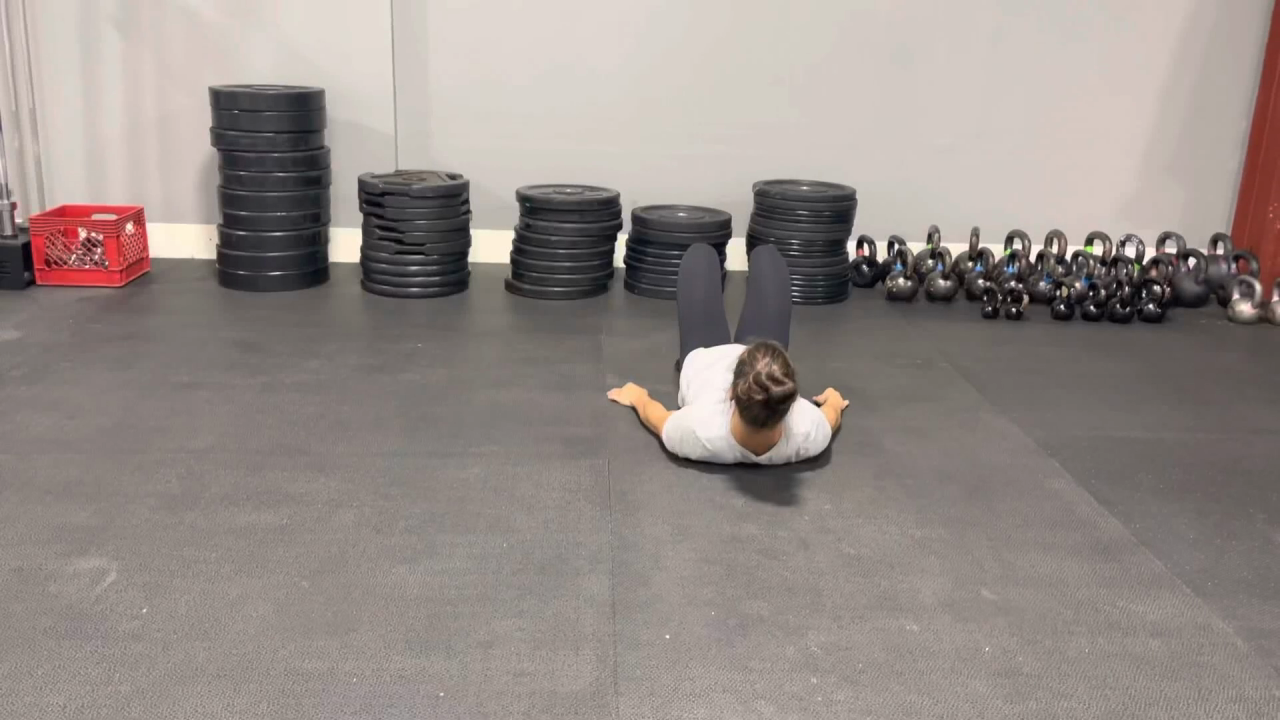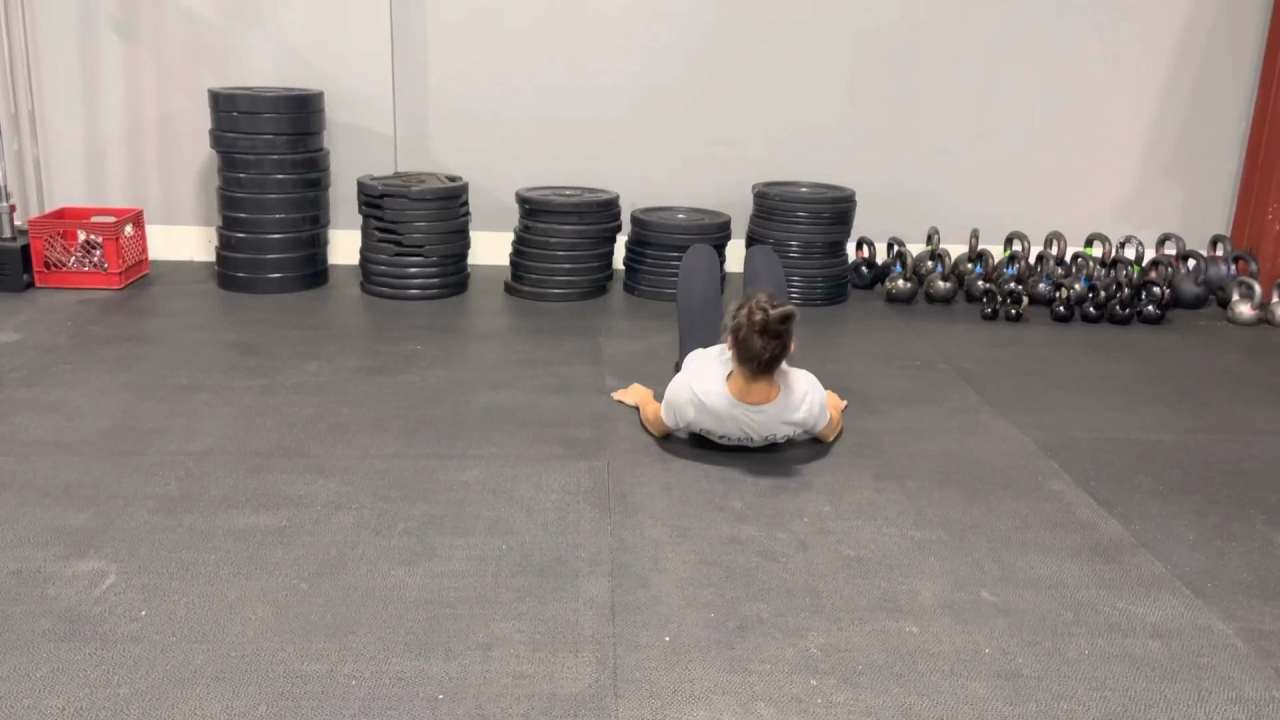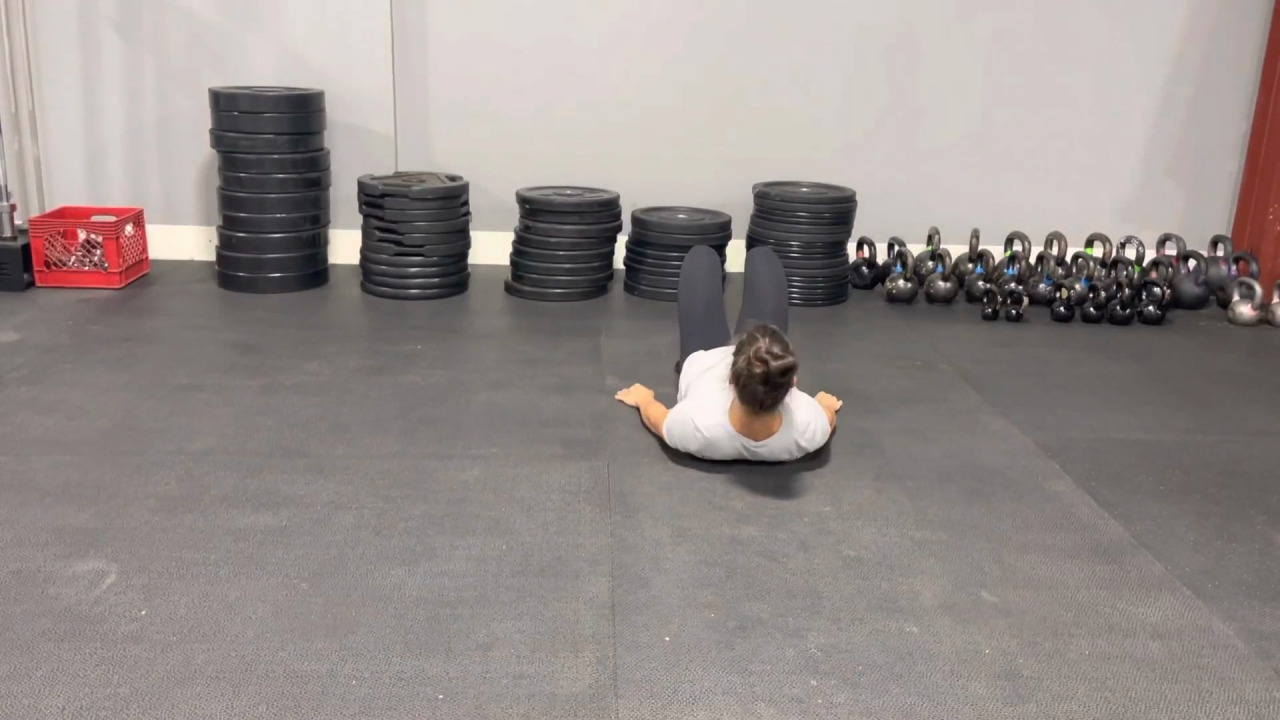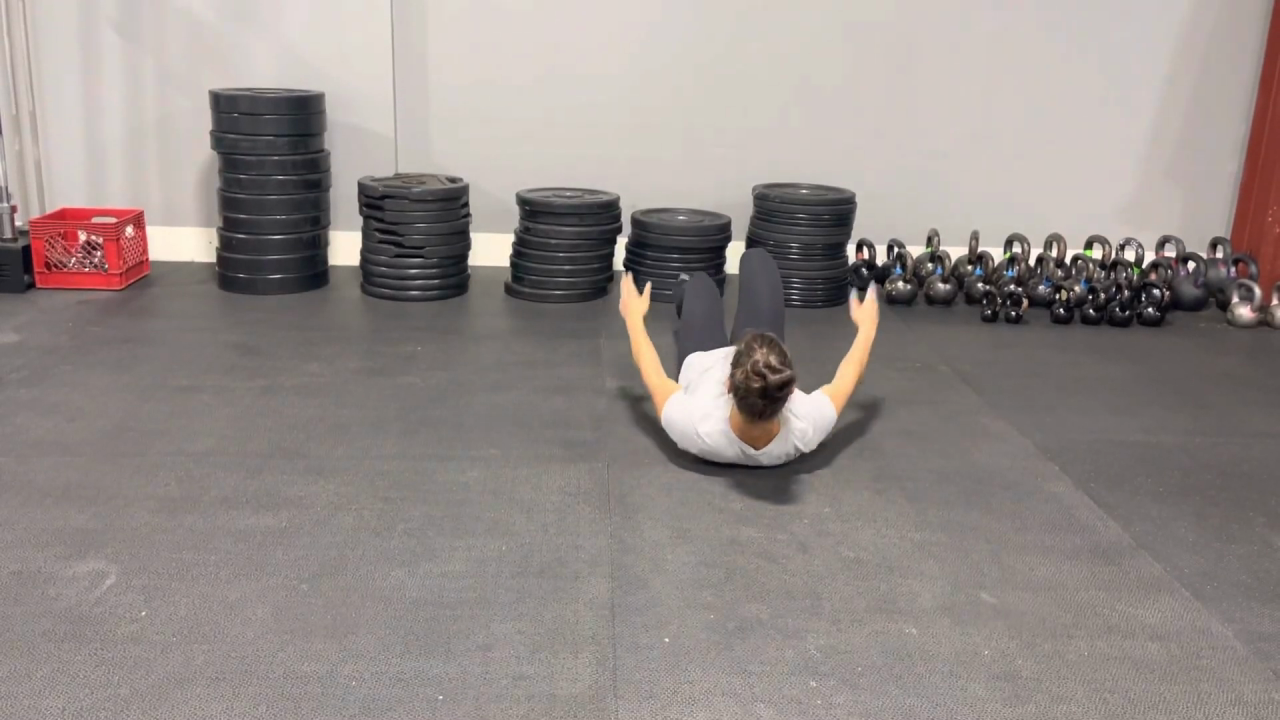
dt=0.5s
person 1, frame 1
left shoulder: (697, 433)
right shoulder: (808, 437)
left elbow: (658, 420)
left wrist: (637, 397)
right wrist: (833, 402)
left knee: (700, 254)
right knee: (766, 255)
person 1, frame 2
left shoulder: (692, 389)
right shoulder: (806, 394)
left elbow: (657, 427)
right elbow: (830, 432)
left wrist: (641, 397)
right wrist: (833, 404)
left knee: (700, 254)
right knee: (760, 255)
person 1, frame 3
left shoulder: (695, 424)
right shoulder: (808, 430)
left elbow: (658, 422)
left wrist: (642, 397)
right wrist: (827, 405)
left knee: (702, 256)
right knee: (761, 257)
person 1, frame 4
left shoulder: (696, 430)
right shoulder: (804, 430)
left elbow: (653, 375)
right elbow: (843, 381)
left wrist: (635, 315)
right wrist: (866, 327)
left knee: (701, 284)
right knee: (758, 258)
left ankle: (685, 299)
